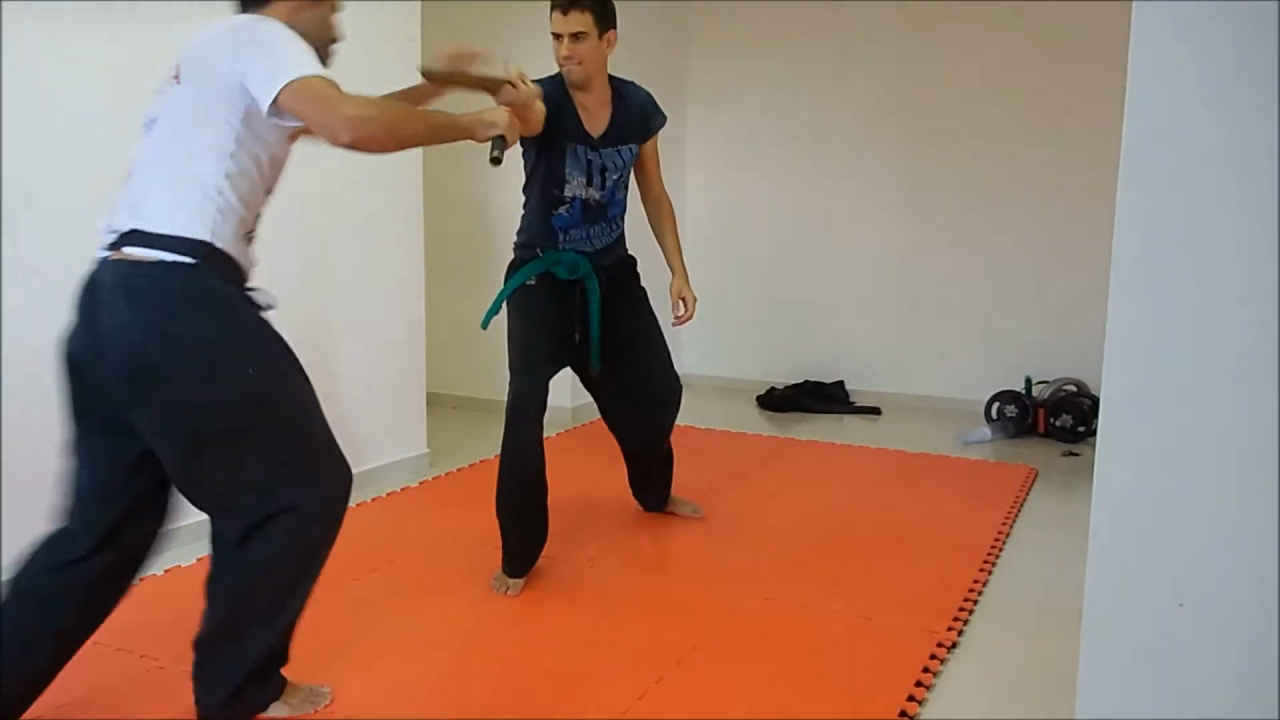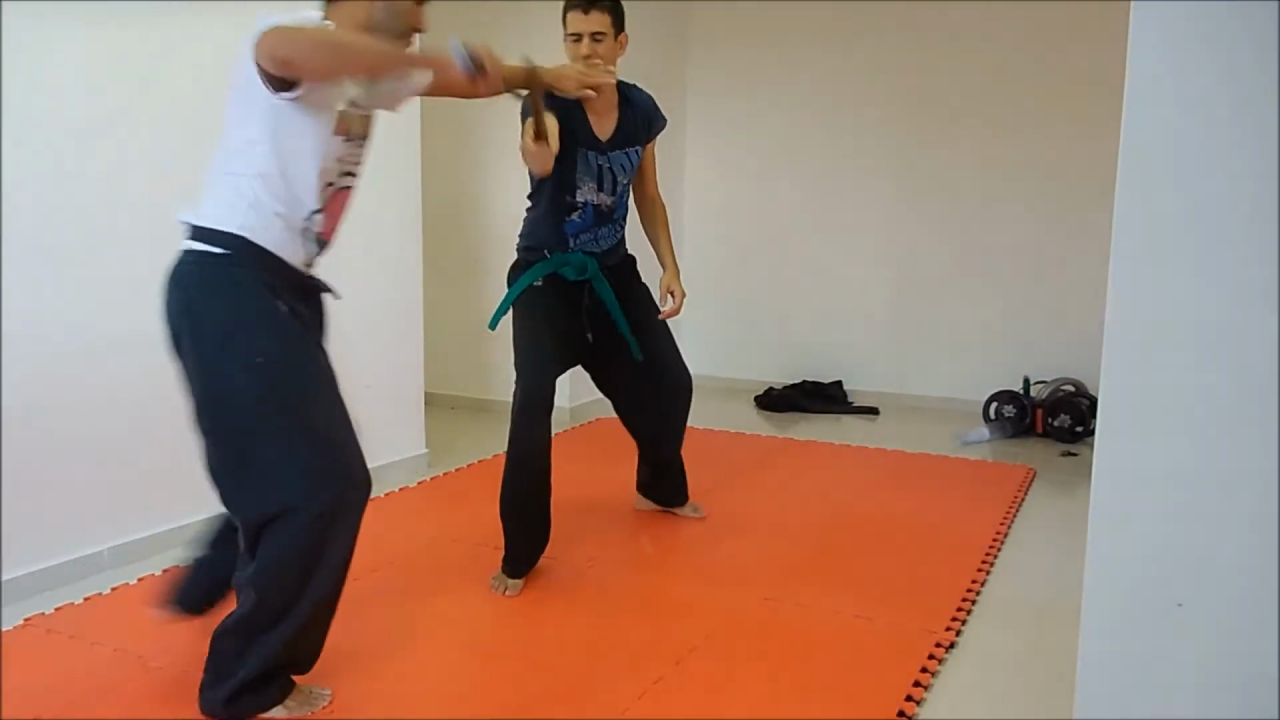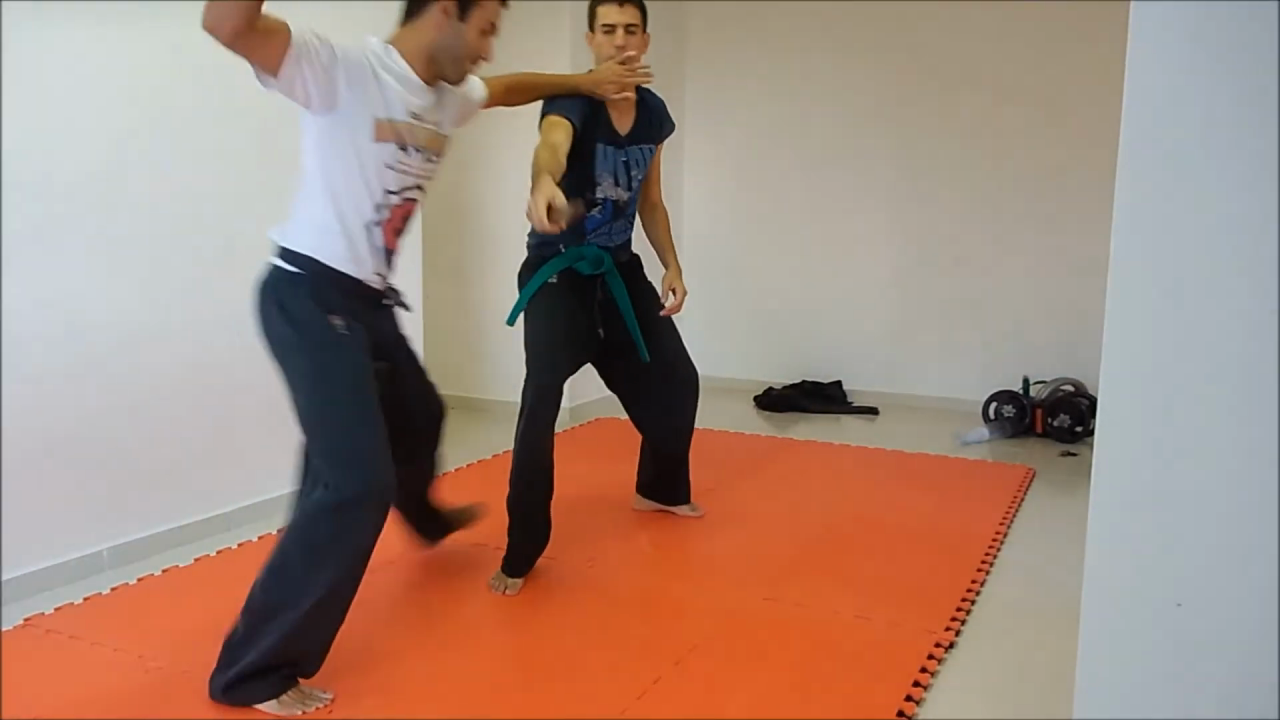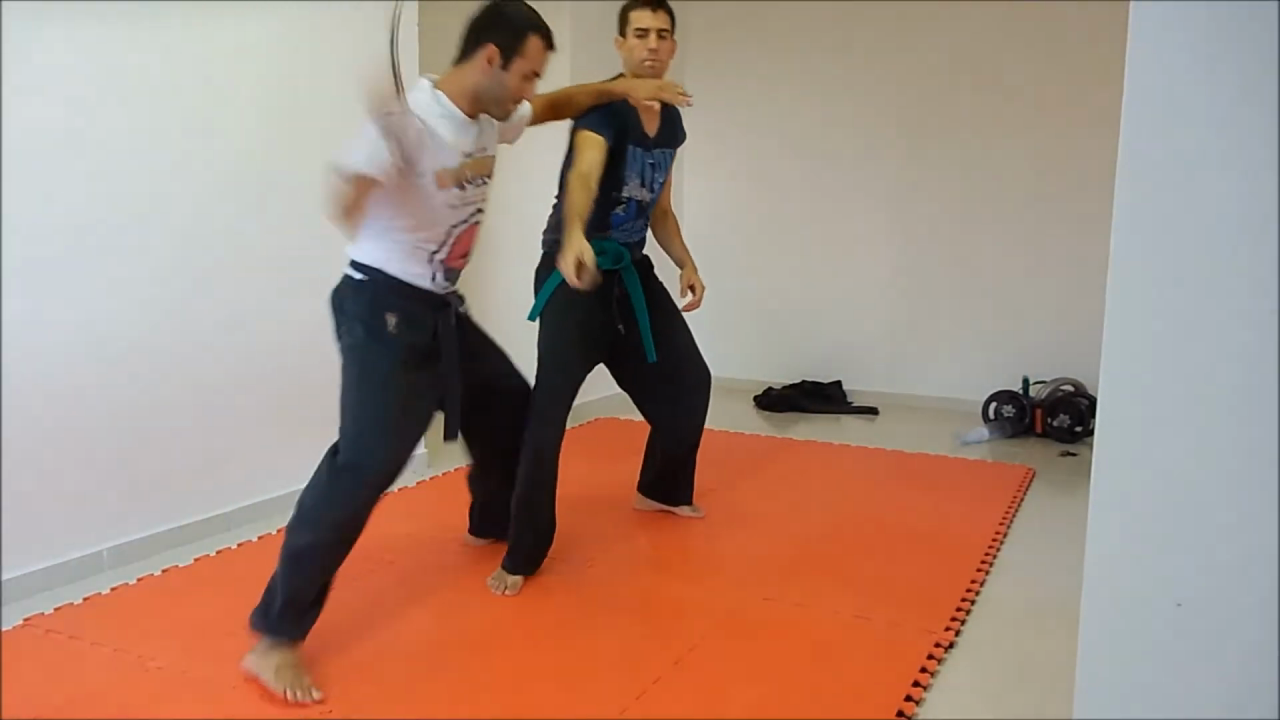
dt=0.2s
person 1, frame 1
left shoulder: (212, 61)
left elbow: (333, 118)
right elbow: (351, 127)
left wrist: (433, 85)
right wrist: (469, 123)
left hip: (115, 301)
right hip: (178, 302)
left knee: (105, 520)
right knee: (302, 486)
person 1, frame 2
left shoulder: (360, 66)
left elbow: (450, 79)
left wrist: (541, 76)
right wrist: (474, 73)
left hip: (255, 291)
right hip: (233, 290)
left knee: (296, 477)
right knee: (323, 488)
left ankle: (207, 594)
person 1, frame 3
left shoulder: (443, 93)
right shoulder: (343, 68)
left elbow: (505, 88)
left wrist: (583, 82)
left hip: (361, 302)
right hip: (312, 297)
left knee: (414, 419)
right knee: (356, 478)
left ankle: (428, 521)
person 1, frame 4
left shoulder: (493, 118)
right shoulder: (406, 124)
left elbow: (553, 105)
right elbow: (353, 211)
left wrist: (622, 88)
right wrist: (365, 188)
left hip: (437, 308)
right hip: (384, 306)
left knee: (507, 405)
right knee: (368, 456)
left ankle: (494, 519)
right ankle: (278, 633)
person 2, frame 1
left shoulder: (638, 107)
right shoulder: (545, 101)
left elbow: (654, 195)
right elbow: (524, 117)
left wrist: (679, 271)
left hip: (611, 273)
right hip: (542, 276)
left knee: (656, 391)
right knee: (525, 408)
left ankle: (655, 493)
right ankle: (519, 555)
person 2, frame 2
left shoulder: (641, 110)
right shoulder: (551, 104)
left elbow: (647, 197)
right elbow: (544, 140)
left wrist: (669, 267)
right wrist: (538, 149)
left hip: (612, 271)
right hip: (545, 276)
left knee: (666, 383)
right knee: (532, 407)
left ankle: (660, 490)
right ankle: (520, 555)
person 2, frame 3
left shoulder: (653, 113)
right shoulder: (572, 100)
right elbow: (552, 146)
left wrist: (670, 265)
right wrist: (544, 188)
left hip: (618, 268)
right hip: (557, 272)
left knee: (673, 381)
right knee: (541, 403)
left ankle: (659, 488)
right ankle: (521, 554)
person 2, frame 4
left shoulder: (669, 120)
right shoulder: (604, 106)
right elbow: (583, 174)
left wrist: (686, 263)
right wrist: (574, 240)
left hip: (630, 268)
right hip: (577, 270)
left knee: (685, 380)
right knee: (551, 402)
left ankle: (661, 488)
right ankle: (522, 554)
